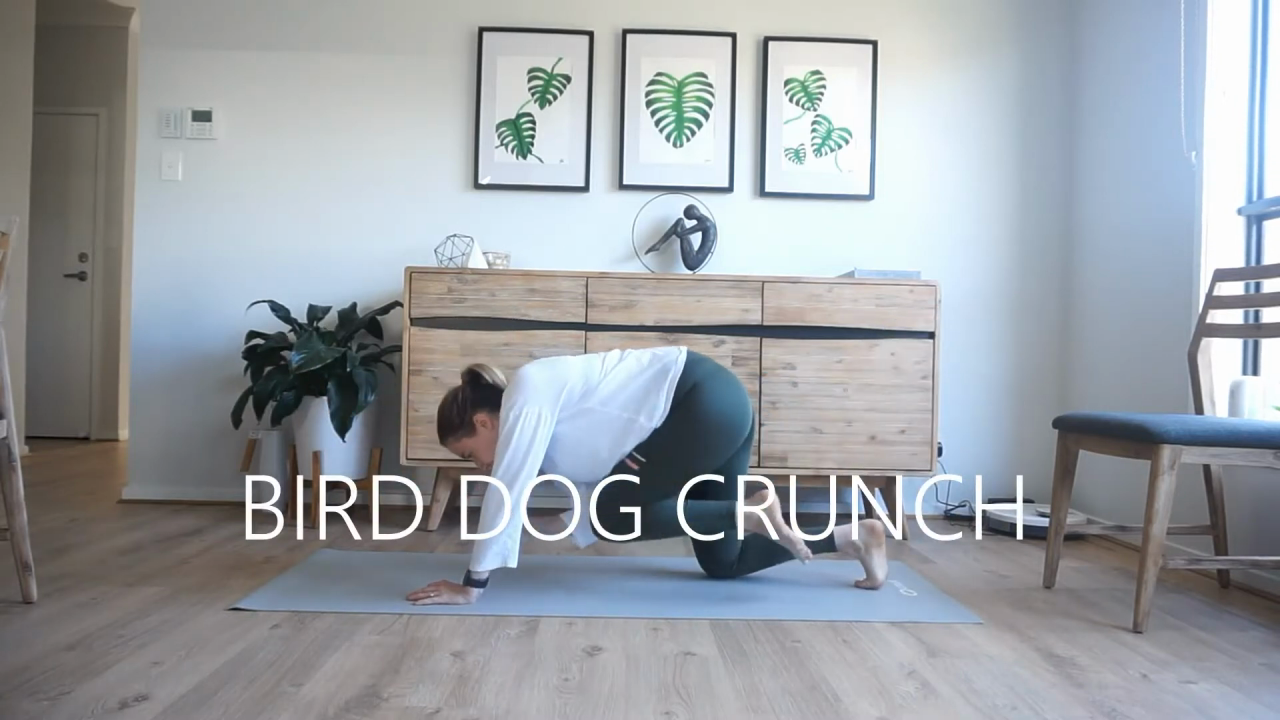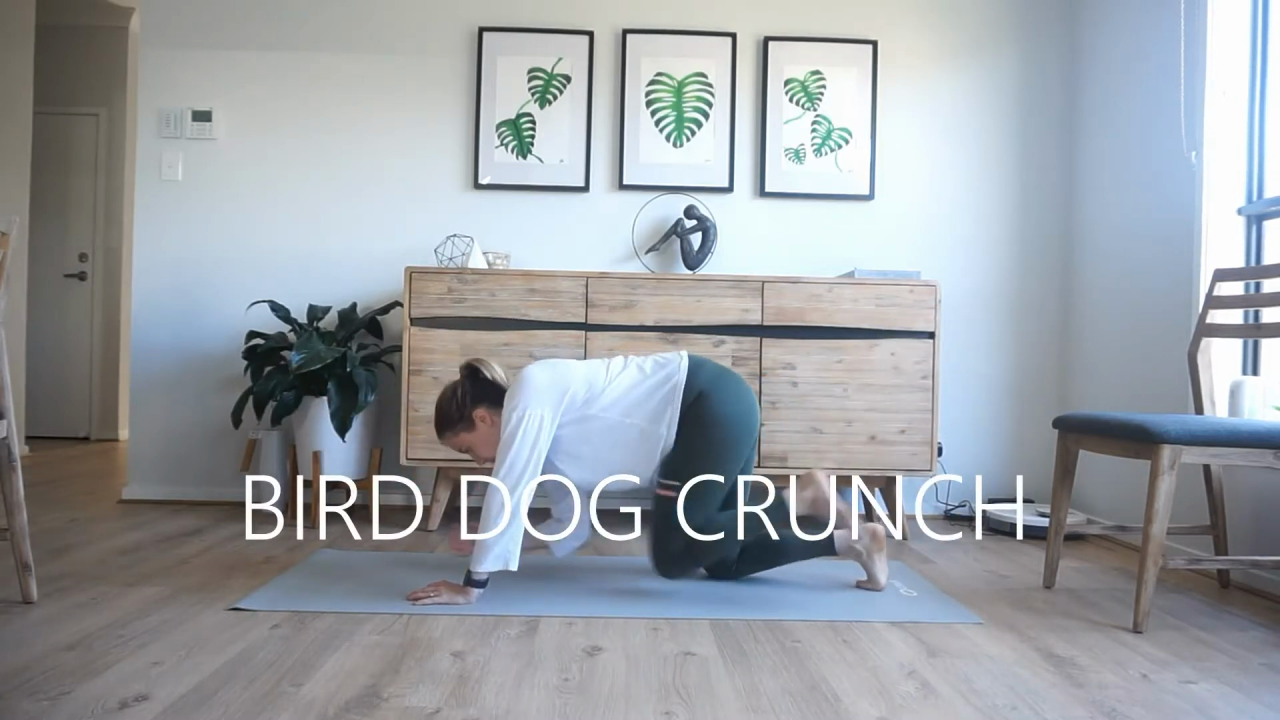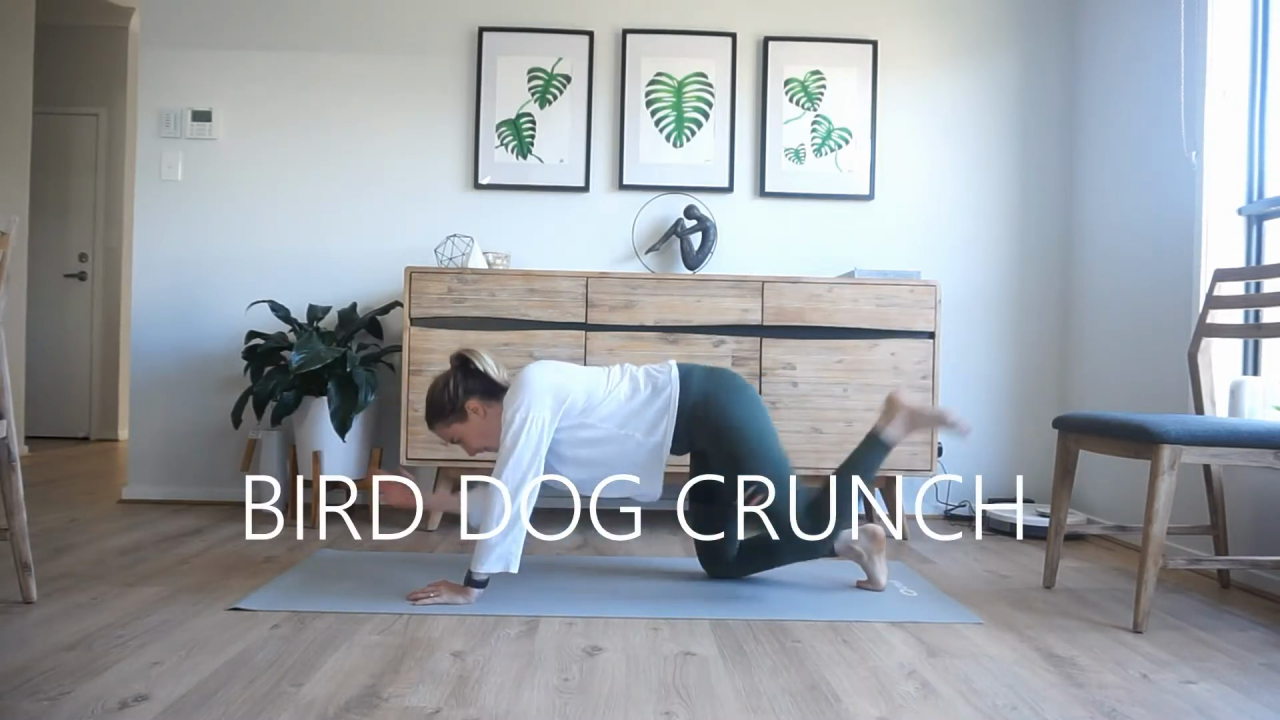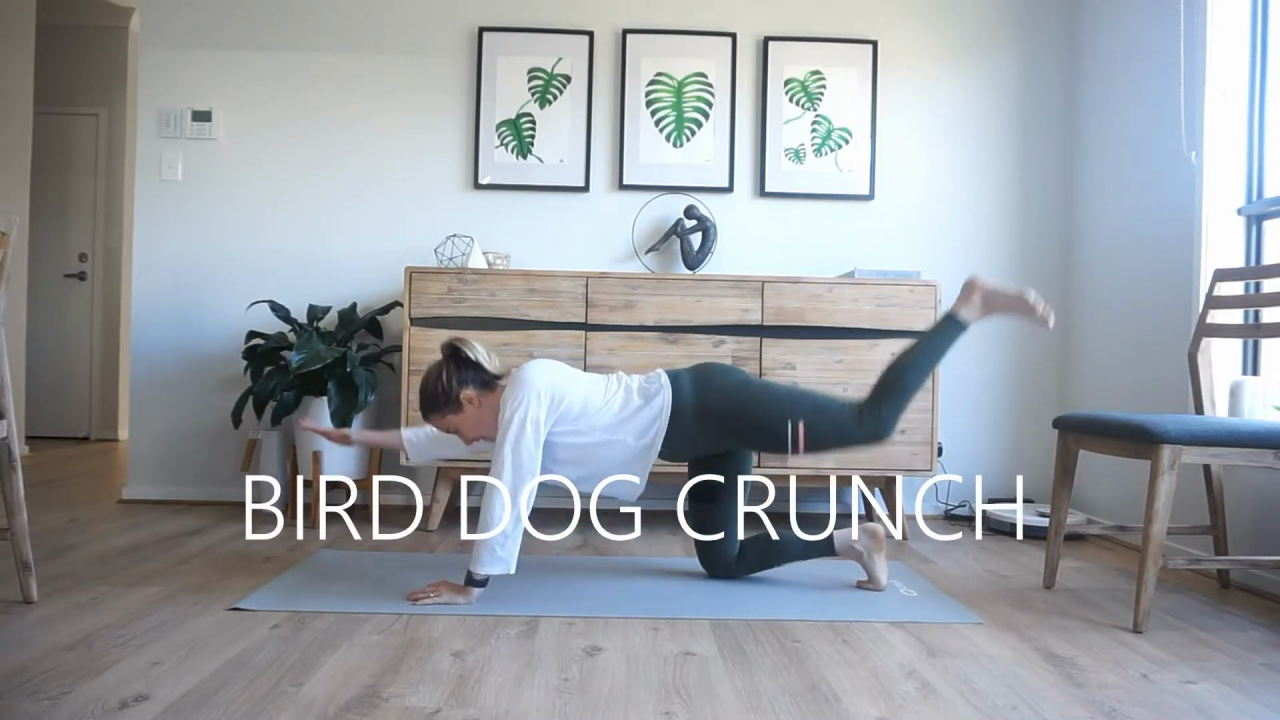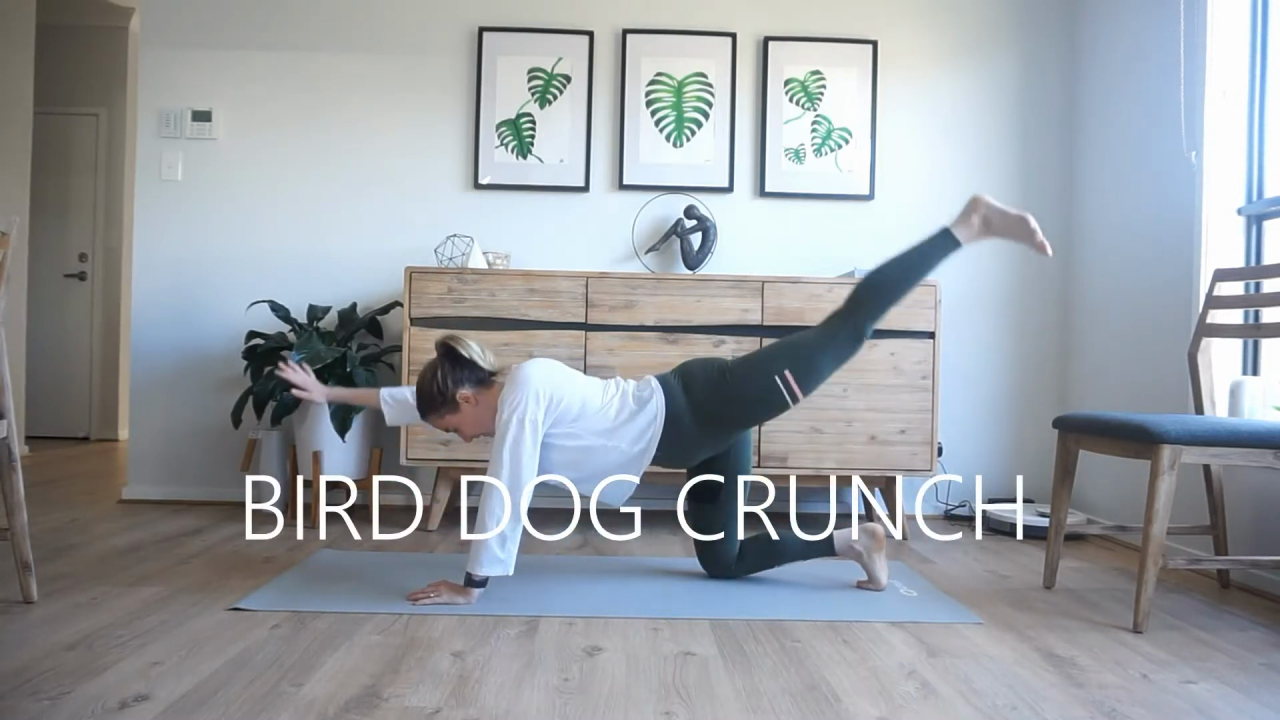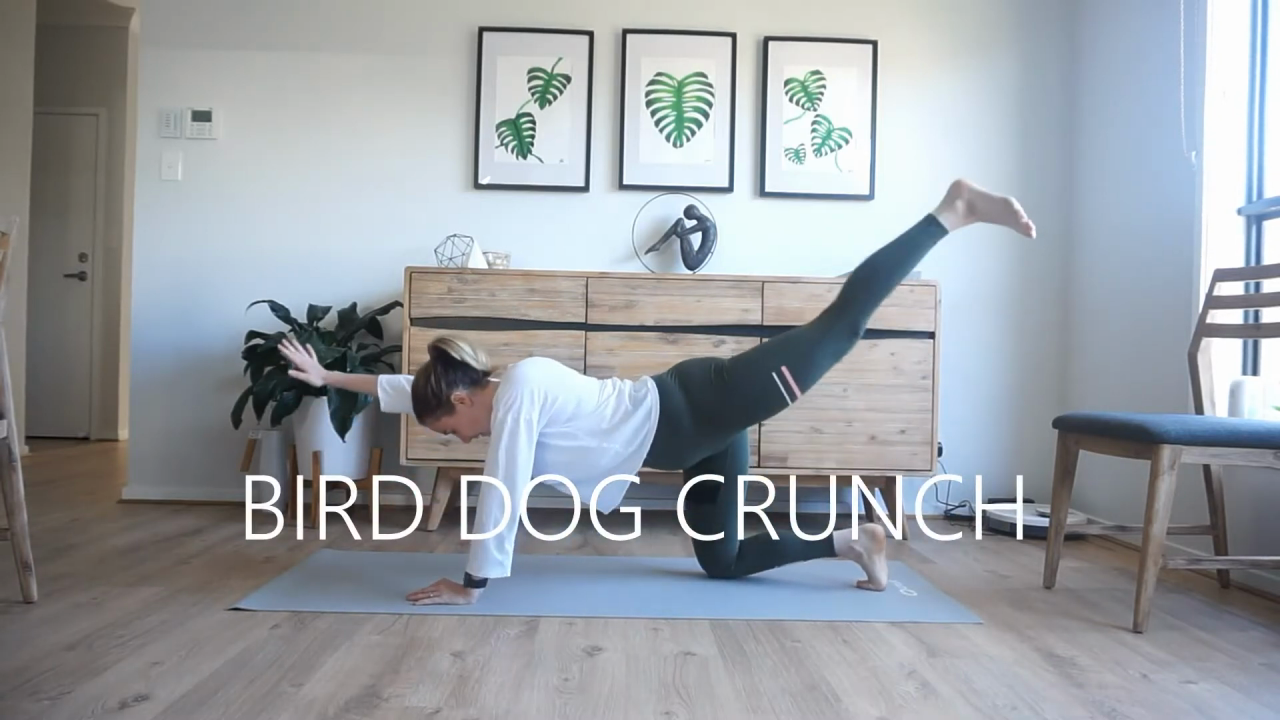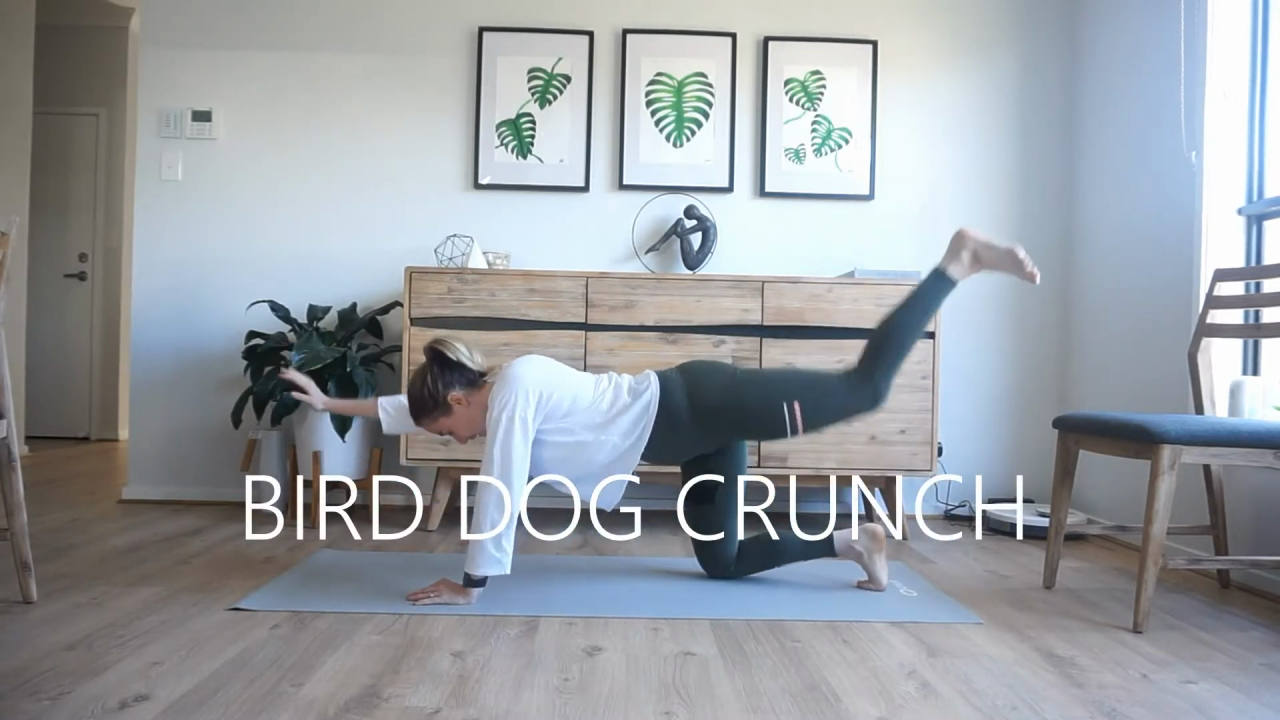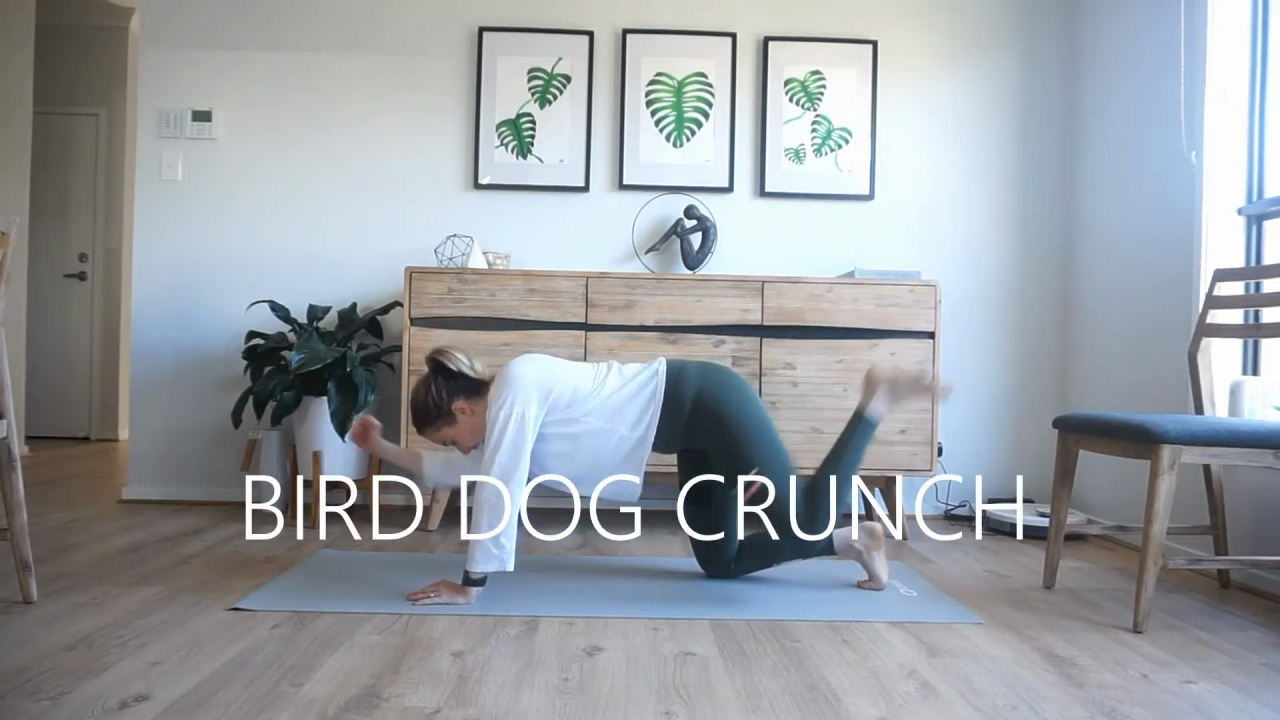
dt=0.2s
person 1, frame 1
left shoulder: (528, 390)
right shoulder: (548, 438)
left elbow: (506, 493)
right elbow: (594, 517)
left wrist: (471, 583)
right wrist: (532, 532)
left hip: (704, 396)
right hip: (715, 404)
left knee: (620, 516)
right knee: (721, 561)
left ankle: (757, 512)
right ankle: (850, 535)
person 1, frame 2
left shoulder: (529, 394)
right shoulder: (544, 431)
left elbow: (508, 496)
right elbow: (572, 526)
left wrist: (471, 583)
right wrist: (493, 539)
left hip: (712, 400)
right hip: (708, 406)
left knee: (674, 559)
right knee: (719, 560)
left ankle: (803, 499)
right ankle: (849, 535)
person 1, frame 3
left shoulder: (528, 394)
right shoulder: (529, 413)
left elbow: (511, 499)
right elbow: (499, 495)
left wrist: (472, 584)
right wrist: (423, 499)
left hip: (707, 404)
right hip: (701, 414)
left knee: (808, 519)
right knee: (722, 560)
left ankle: (891, 424)
right ankle: (852, 540)
person 1, frame 4
left shoulder: (523, 394)
right shoulder: (499, 408)
left elbow: (509, 503)
right elbow: (435, 440)
left wrist: (471, 582)
right wrist: (355, 436)
left hip: (706, 410)
right hip: (704, 431)
left knee: (869, 421)
right knee: (722, 559)
left ankle: (972, 303)
right ankle: (853, 540)
person 1, frame 5
left shoulder: (520, 395)
right shoulder: (515, 391)
left elbow: (506, 501)
right elbow: (415, 399)
left wrist: (471, 585)
right wrist: (331, 393)
left hip: (705, 409)
right hip: (704, 430)
left knee: (845, 327)
right knee: (723, 561)
left ankle: (969, 223)
right ankle: (851, 542)
person 1, frame 6
left shoulder: (514, 394)
right shoulder: (508, 386)
left elbow: (502, 500)
right elbow: (407, 392)
left wrist: (470, 585)
right wrist: (326, 377)
left hip: (702, 407)
right hip: (699, 436)
left knee: (845, 322)
right knee: (722, 561)
left ankle: (956, 209)
right ankle: (851, 541)
person 1, frame 7
left shoulder: (510, 389)
right shoulder: (499, 393)
left elbow: (499, 497)
right elbow: (419, 412)
left wrist: (467, 583)
right wrist: (339, 404)
left hip: (702, 414)
right hip: (697, 433)
left knee: (861, 392)
right knee: (722, 563)
left ankle: (957, 260)
right ankle: (851, 541)
person 1, frame 8
left shoulder: (512, 390)
right shoulder: (516, 397)
left elbow: (499, 495)
right elbow: (491, 486)
left wrist: (469, 586)
right wrist: (393, 454)
left hip: (701, 399)
right hip: (695, 411)
left knee: (797, 525)
right knee: (722, 556)
left ankle: (874, 401)
right ankle: (854, 537)
